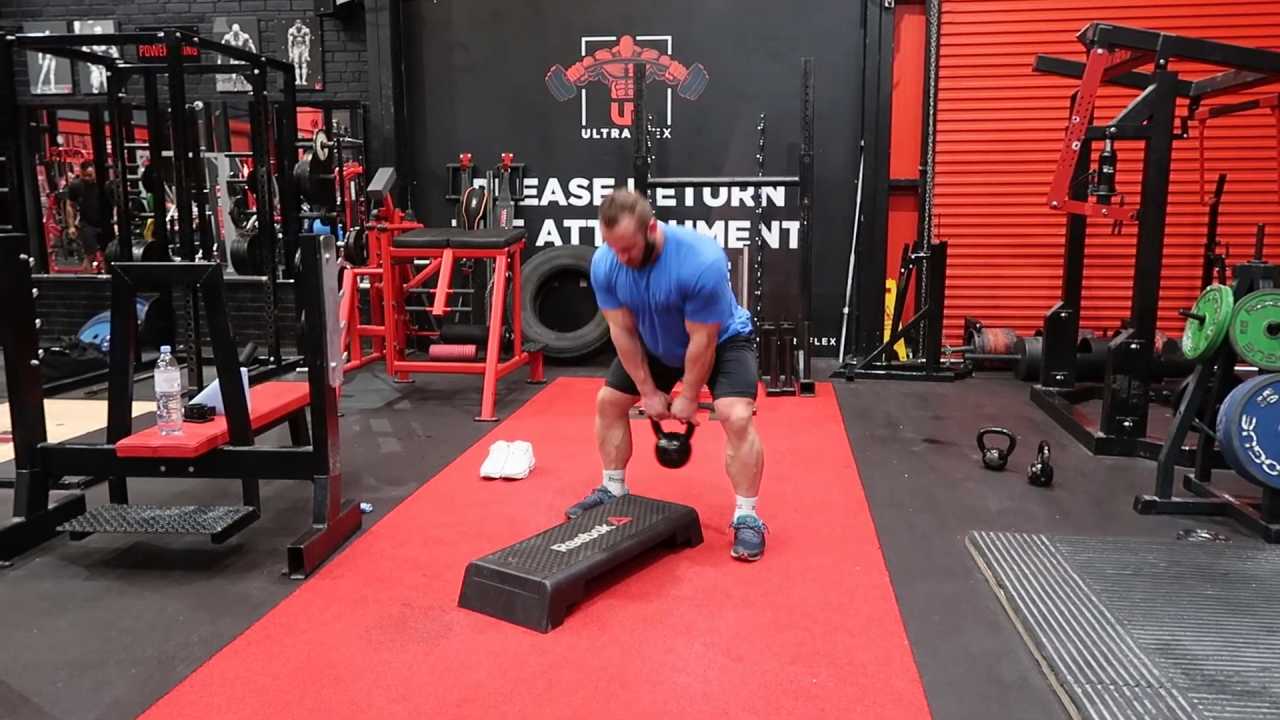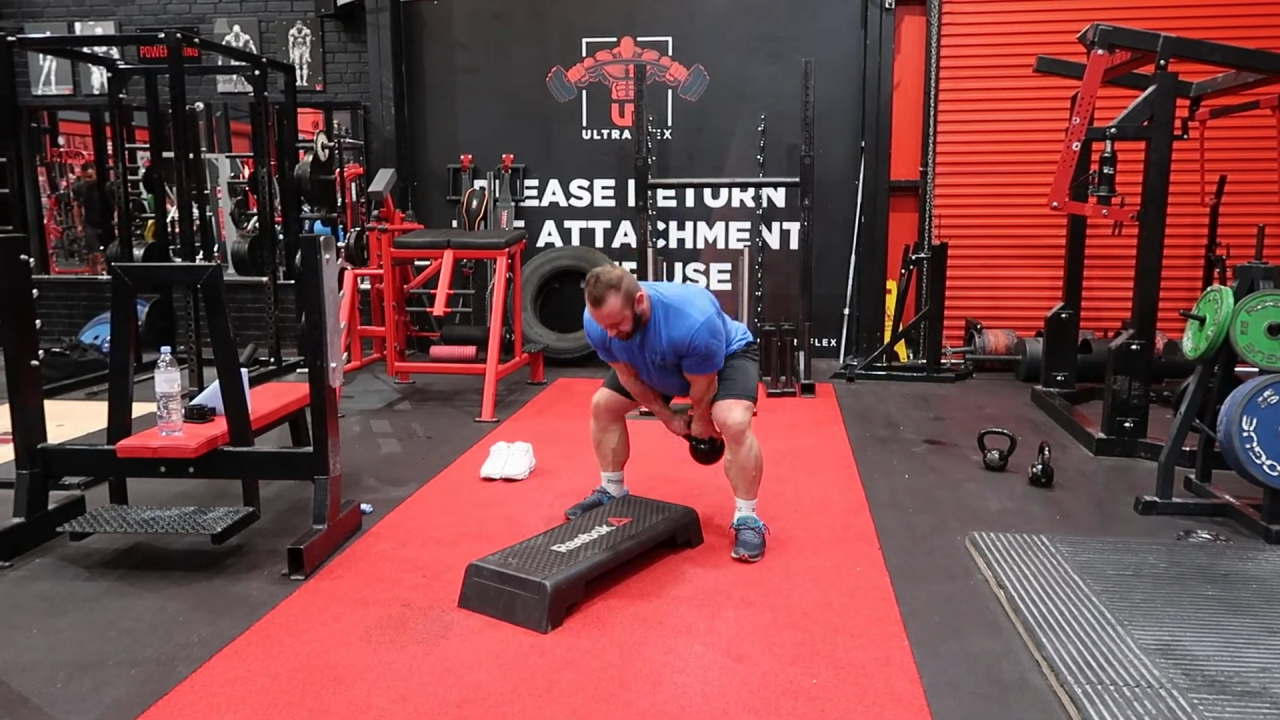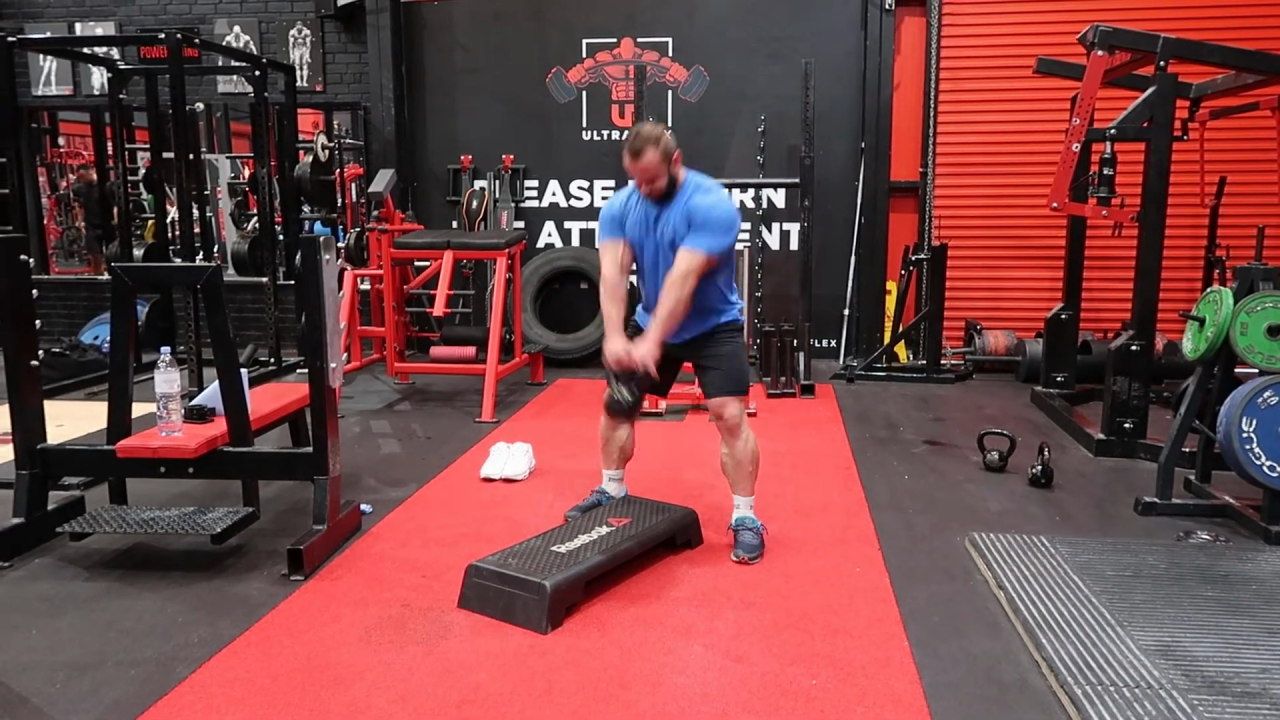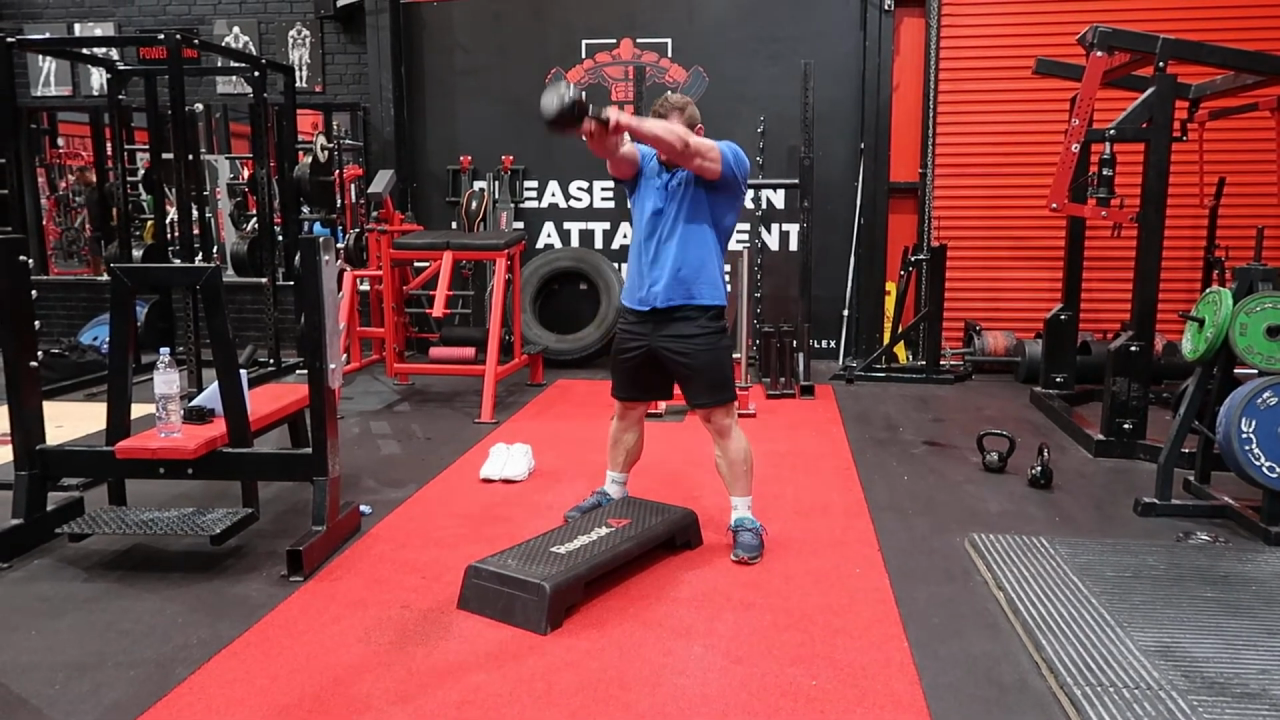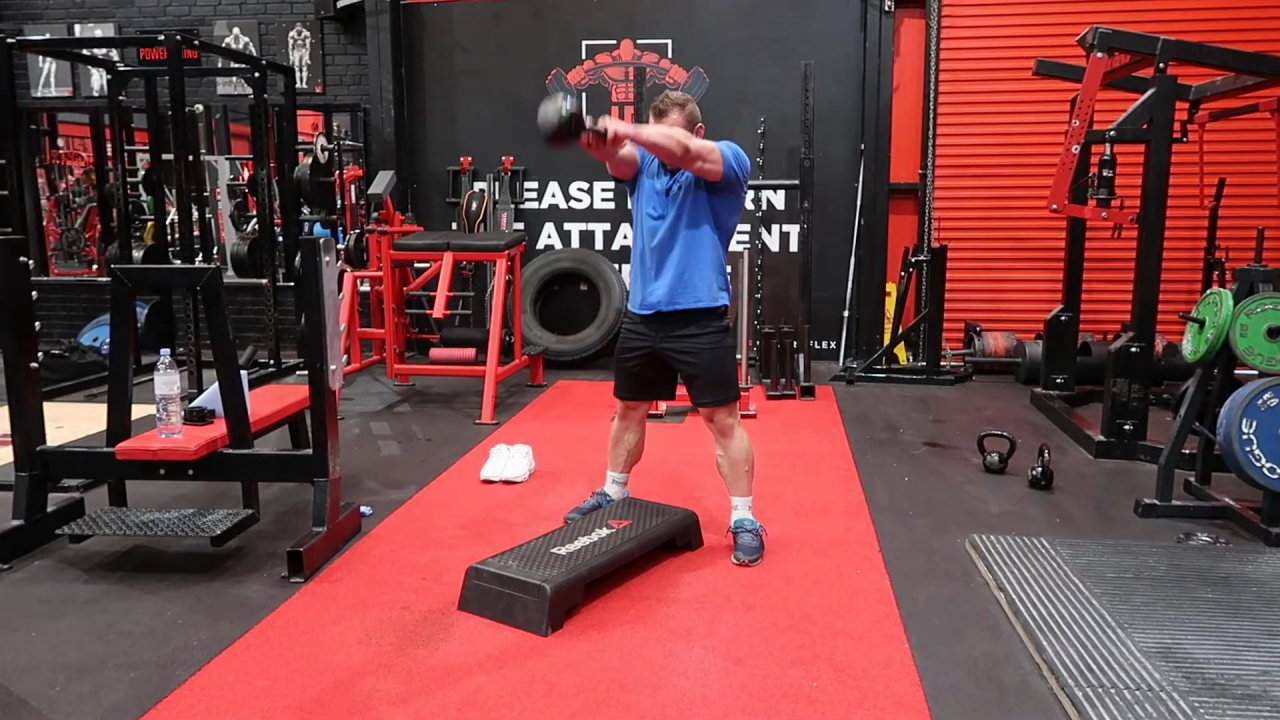
dt=0.3s
person 1, frame 1
left shoulder: (702, 262)
right shoulder: (605, 264)
left elbow: (703, 343)
right elbow: (623, 333)
left wrist: (688, 398)
right wrist: (647, 392)
left hip: (723, 340)
right hip: (657, 344)
left knee: (736, 418)
right knee: (608, 400)
left ankle: (747, 517)
right ankle: (613, 490)
person 1, frame 2
left shoulder: (693, 320)
right shoulder: (596, 322)
left elbow: (704, 385)
right elbow: (629, 377)
left wrist: (699, 420)
right wrist: (665, 414)
left hip: (723, 355)
left knee: (734, 422)
right knee: (603, 407)
left ankle: (748, 519)
right ankle: (610, 492)
person 1, frame 3
left shoulder: (713, 205)
right shoulder: (620, 207)
left elbow: (684, 277)
right elbow: (612, 274)
left wrist: (652, 343)
right wrist: (614, 337)
left hip: (714, 325)
right hip: (650, 323)
left knee: (730, 416)
right knee: (615, 403)
left ankle: (745, 517)
right ankle: (611, 492)
person 1, frame 4
left shoulder: (727, 165)
right shoulder: (641, 166)
left elbow: (684, 147)
right elbow: (616, 155)
left wrist: (629, 122)
right wrist: (601, 133)
left hip: (696, 317)
right hip: (636, 314)
left knee: (719, 418)
right knee: (627, 410)
left ankle: (744, 518)
right ankle: (613, 493)
person 1, frame 5
left shoulder: (727, 163)
right shoulder: (642, 165)
left elbow: (684, 150)
right elbow: (614, 156)
left wrist: (627, 130)
right wrist: (599, 135)
left hip: (700, 318)
right hip: (642, 315)
left knee: (721, 419)
right knee: (628, 410)
left ankle: (744, 520)
right ankle: (613, 493)
